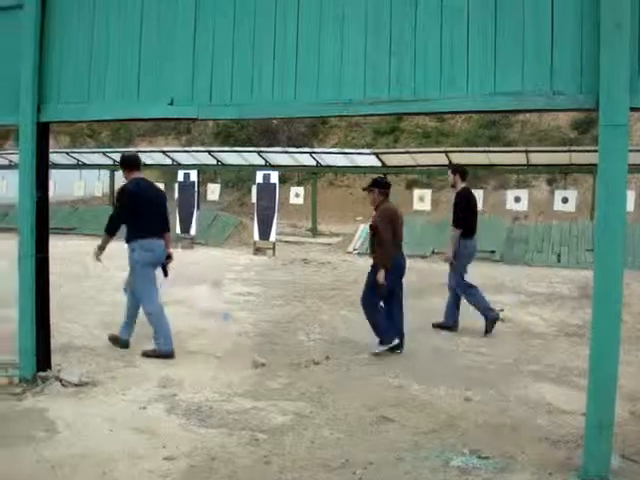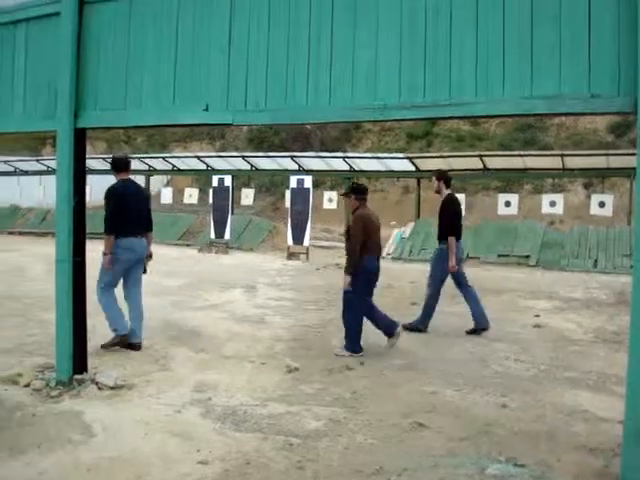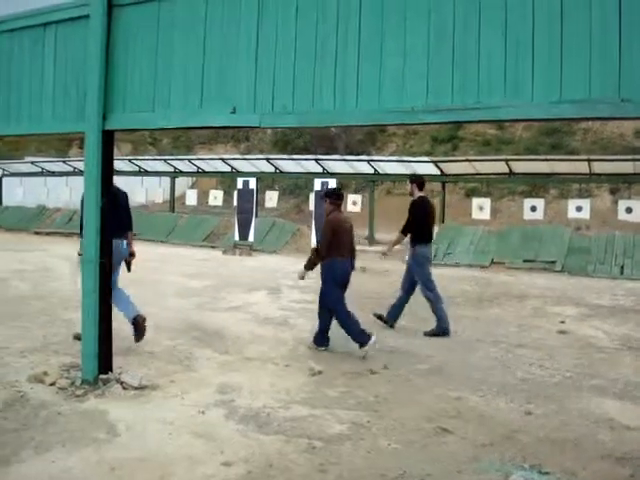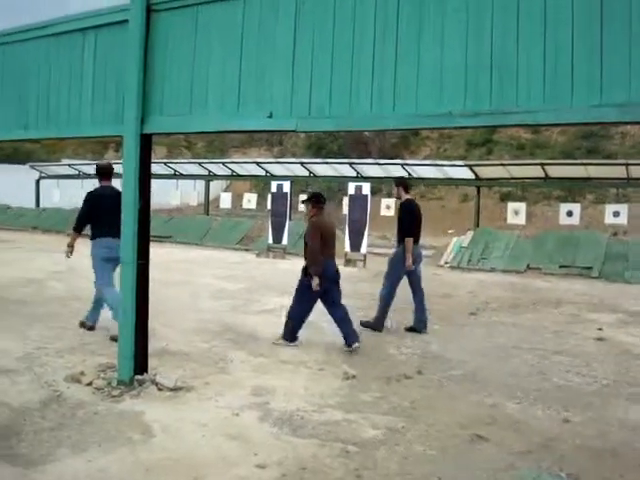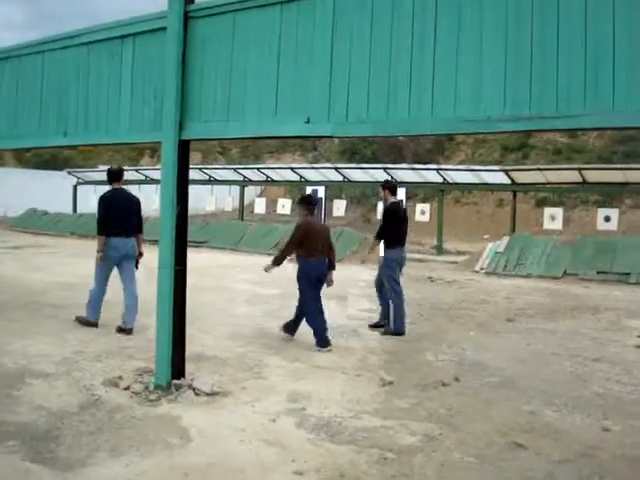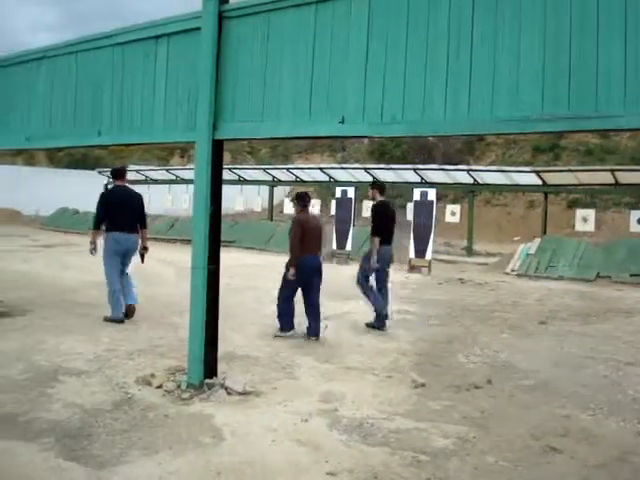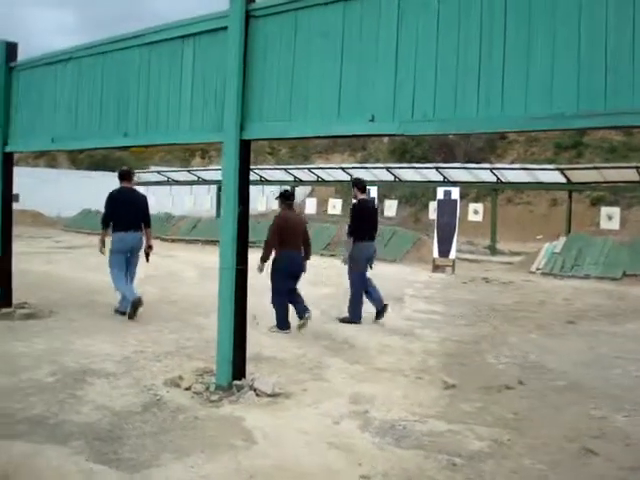
dt=0.5s
person 1, frame 1
left shoulder: (127, 190)
right shoulder: (156, 189)
left elbow: (115, 221)
right elbow: (165, 222)
left wrist: (101, 247)
right wrist: (167, 249)
left hip: (140, 248)
right hip: (157, 246)
left knee: (148, 298)
right knee: (132, 290)
left ankle: (164, 347)
right ankle: (124, 336)
person 1, frame 2
left shoulder: (114, 190)
right shoulder: (143, 192)
left elbow: (110, 224)
right elbow: (148, 224)
left wrist: (107, 252)
right wrist: (148, 248)
left hip: (122, 245)
right hip: (140, 245)
left knee: (104, 288)
right knee: (134, 293)
left ankle: (121, 332)
right ankle: (134, 338)
person 1, frame 3
right shoulder: (121, 194)
right elbow: (128, 224)
left wrist: (82, 251)
right wrist: (130, 247)
right hip: (118, 245)
right knee: (112, 288)
right ankle: (135, 316)
person 1, frame 4
left shoulder: (93, 195)
right shoulder: (122, 196)
left elbow: (81, 221)
left wrist: (71, 244)
left hip: (102, 245)
right hip: (119, 244)
left knee: (106, 287)
right knee: (103, 284)
right ankle: (90, 320)
person 1, frame 5
left shoulder: (106, 198)
right shoulder: (134, 199)
left elbow: (101, 226)
right elbow: (139, 226)
left wrist: (99, 249)
right wrist: (139, 247)
left hip: (112, 244)
right hip: (129, 244)
left knee: (100, 283)
right knee: (130, 285)
left ankle: (91, 318)
right ankle: (128, 324)
person 1, frame 6
left shoulder: (107, 195)
right shoulder: (136, 196)
left elbow: (99, 220)
right elbow: (142, 221)
left wrist: (93, 241)
right wrist: (144, 242)
left hip: (114, 238)
right hip: (132, 238)
left knee: (112, 278)
right knee: (122, 273)
left ankle: (117, 314)
right ankle: (130, 304)
person 1, frame 7
left shoulder: (113, 195)
right shoulder: (141, 197)
left elbow: (106, 219)
right elbow: (147, 221)
left wrist: (102, 240)
right wrist: (148, 241)
left hip: (120, 237)
right hip: (137, 237)
left knee: (117, 274)
right knee: (129, 274)
left ankle: (134, 298)
right ankle: (123, 307)
person 2, frame 1
left shoulder: (384, 211)
right shoulder: (392, 210)
left elbow: (385, 241)
left wrist: (381, 268)
left hip: (386, 263)
right hip: (397, 260)
left knee: (369, 301)
right knee: (393, 304)
left ankle: (388, 338)
right ankle: (395, 343)
person 2, frame 2
left shoulder: (359, 217)
right shoulder: (372, 215)
left elbow: (355, 247)
left wrist: (348, 273)
left hip: (360, 266)
right hip: (373, 263)
left knee: (352, 307)
right knee: (363, 305)
left ankle: (353, 347)
right ankle: (391, 328)
person 2, frame 3
left shoulder: (330, 220)
right shoulder: (346, 221)
left elbow: (320, 248)
right elbow: (352, 248)
left wrist: (306, 268)
right wrist: (349, 269)
left hip: (332, 267)
right hip: (344, 265)
left knee: (339, 308)
right knee: (326, 305)
left ankle: (364, 339)
right ankle: (320, 341)
person 2, frame 4
left shoulder: (314, 223)
right shoulder: (329, 223)
left elbow: (314, 251)
left wrist: (315, 275)
left hip: (316, 270)
right hip: (331, 268)
left knee: (300, 305)
right knee: (335, 306)
left ankle: (289, 337)
right ankle: (352, 340)
person 2, frame 5
left shoulder: (303, 225)
right shoulder: (322, 226)
left elbow: (289, 247)
right elbow: (330, 250)
left wrist: (274, 263)
right wrist: (330, 271)
left hip: (308, 268)
right hip: (321, 267)
left knee: (312, 305)
right knee: (305, 301)
left ankle: (323, 343)
right ankle: (290, 329)
person 2, frame 6
left shoulder: (298, 220)
right shoulder: (316, 221)
left elbow: (294, 244)
left wrist: (291, 266)
left hip: (301, 262)
right hip: (316, 262)
left knee: (285, 296)
right knee: (312, 299)
left ankle: (286, 328)
right ankle: (313, 332)
person 2, frame 7
left shoulder: (280, 218)
right shoulder: (301, 219)
left elbow: (270, 241)
right elbow: (307, 242)
left wrist: (262, 261)
right wrist: (305, 259)
left hip: (283, 258)
right hip: (298, 258)
left knee: (280, 293)
right knee: (290, 290)
left ankle: (283, 326)
right ankle: (304, 312)
person 3, frame 1
left shoulder: (462, 195)
right shoulder: (467, 194)
left elbow: (458, 224)
left wrist: (450, 249)
left hip: (462, 243)
right hip: (467, 243)
left knee: (458, 283)
right knee: (456, 283)
left ankle: (490, 314)
right ankle: (450, 321)
person 3, frame 2
left shoulder: (447, 202)
right shoulder: (453, 200)
left elbow: (451, 232)
left wrist: (451, 257)
left hip: (446, 249)
right hip: (454, 248)
left knee: (433, 287)
right knee: (463, 286)
left ankle: (421, 324)
right ankle: (481, 322)
person 3, frame 3
left shoulder: (416, 204)
right shoulder: (428, 203)
left elbow: (407, 229)
left wrist: (390, 246)
left hip: (419, 250)
right hip: (425, 248)
left knee: (428, 289)
right knee: (407, 286)
left ankle: (442, 327)
right ankle: (390, 318)
person 3, frame 4
left shoulder: (405, 206)
right shoulder: (415, 205)
left elbow: (408, 233)
left wrist: (408, 256)
left hip: (405, 251)
right hip: (416, 250)
left knee: (389, 285)
right knee: (416, 288)
left ankle: (378, 322)
right ankle: (420, 324)
person 3, frame 5
left shoulder: (390, 209)
right shoulder: (401, 208)
left elbow: (381, 233)
left wrist: (369, 252)
left hip: (392, 253)
right hip: (398, 251)
left knee: (393, 289)
right knee: (381, 284)
left ankle: (398, 327)
right ankle: (385, 319)
person 3, frame 6
left shoulder: (377, 207)
right shoulder: (390, 208)
left elbow: (376, 232)
left wrist: (373, 255)
left hip: (378, 249)
right hip: (388, 249)
left knee: (362, 279)
right knee: (382, 285)
left ankle: (381, 310)
right ankle: (379, 321)
person 3, frame 7
left shoulder: (357, 206)
right shoulder: (372, 205)
left elbow: (352, 231)
left wrist: (347, 253)
left hip: (359, 246)
right hip: (370, 245)
left knee: (355, 281)
right knee: (363, 278)
left ankle: (354, 316)
right ankle: (379, 303)
